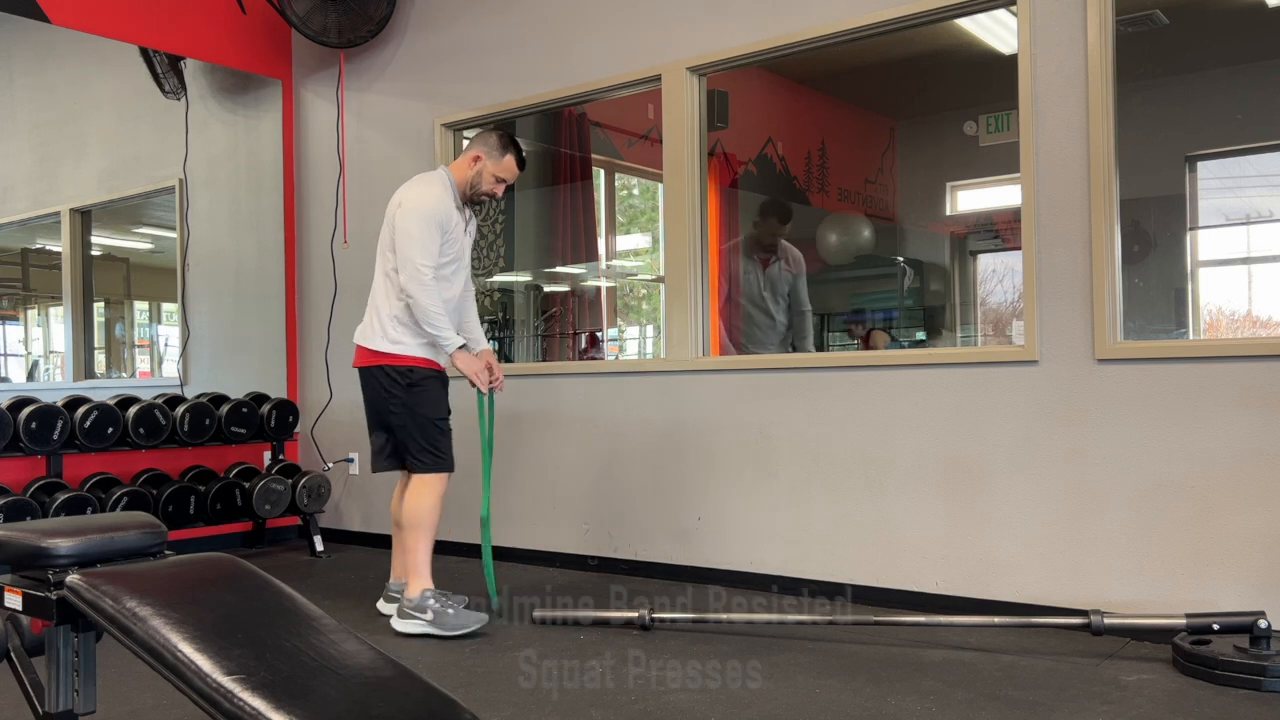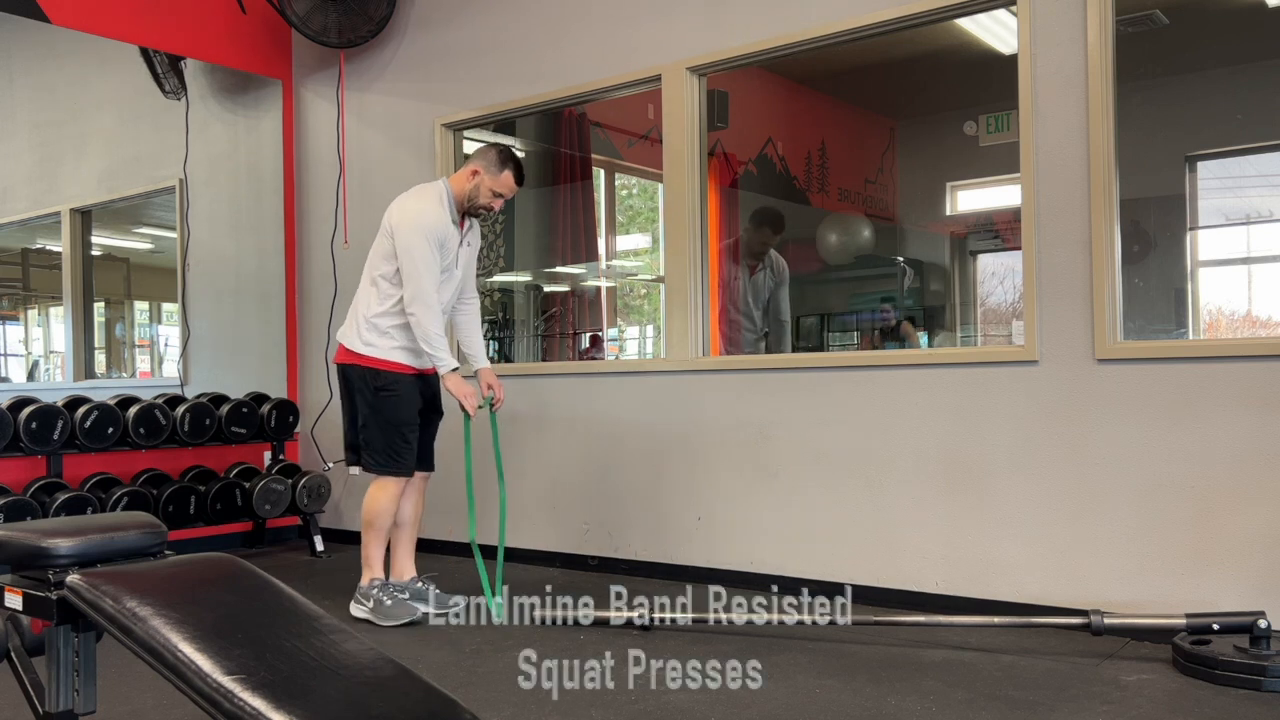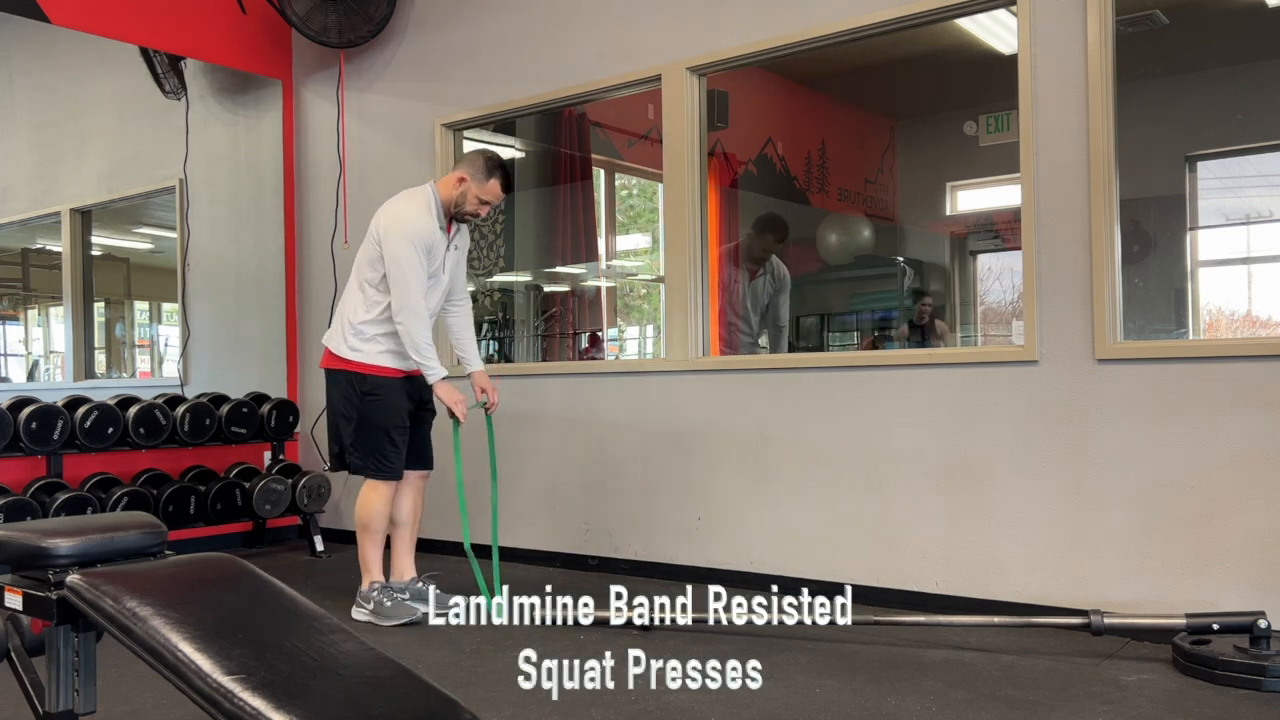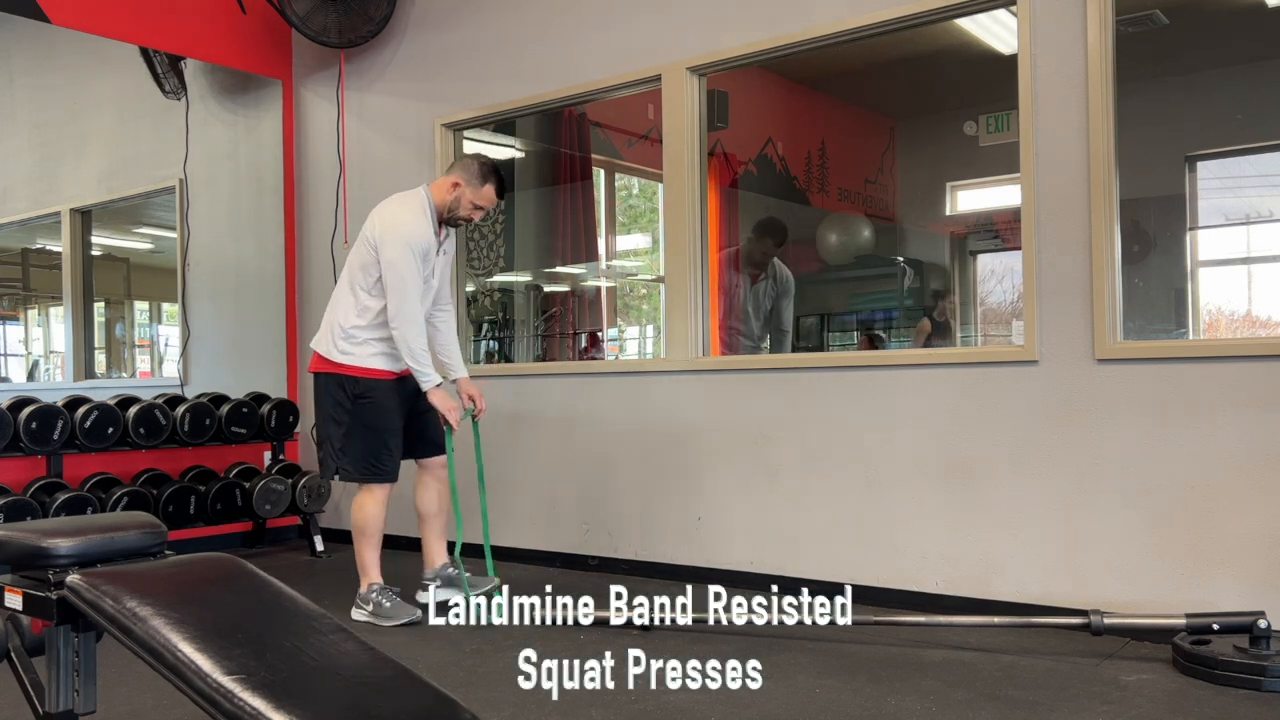
dt=0.3s
person 1, frame 1
left shoulder: (464, 215)
right shoulder: (424, 198)
left elbow: (458, 290)
right elbow: (417, 285)
left wrist: (481, 346)
right wrist: (458, 350)
left hip: (421, 358)
right hip: (396, 355)
left knee: (420, 469)
right knee: (431, 469)
left ankle: (403, 585)
right ankle: (416, 600)
person 1, frame 2
left shoulder: (469, 228)
right shoulder: (421, 211)
left elbow: (465, 301)
right elbow: (420, 303)
left wrist: (481, 365)
right wrist: (450, 371)
left hip: (414, 362)
right hip: (376, 357)
left knee: (415, 472)
right knee: (394, 472)
left ankle: (404, 581)
right ankle: (370, 587)
person 1, frame 3
left shoulder: (456, 230)
right shoulder: (409, 218)
left elbow: (456, 304)
right elbow: (408, 310)
left wrist: (476, 368)
right wrist: (439, 379)
left hip: (404, 363)
right hip: (363, 360)
left knee: (416, 471)
right knee: (383, 474)
left ankle: (403, 580)
right ankle: (371, 591)
person 1, frame 4
left shoulder: (444, 231)
right shoulder: (404, 223)
left elbow: (439, 310)
right elbow: (404, 316)
left wrist: (460, 375)
right wrist: (433, 386)
left hip: (395, 365)
right hip: (354, 363)
left knee: (435, 459)
right knee: (376, 477)
left ankle: (437, 571)
right ankle: (370, 592)
